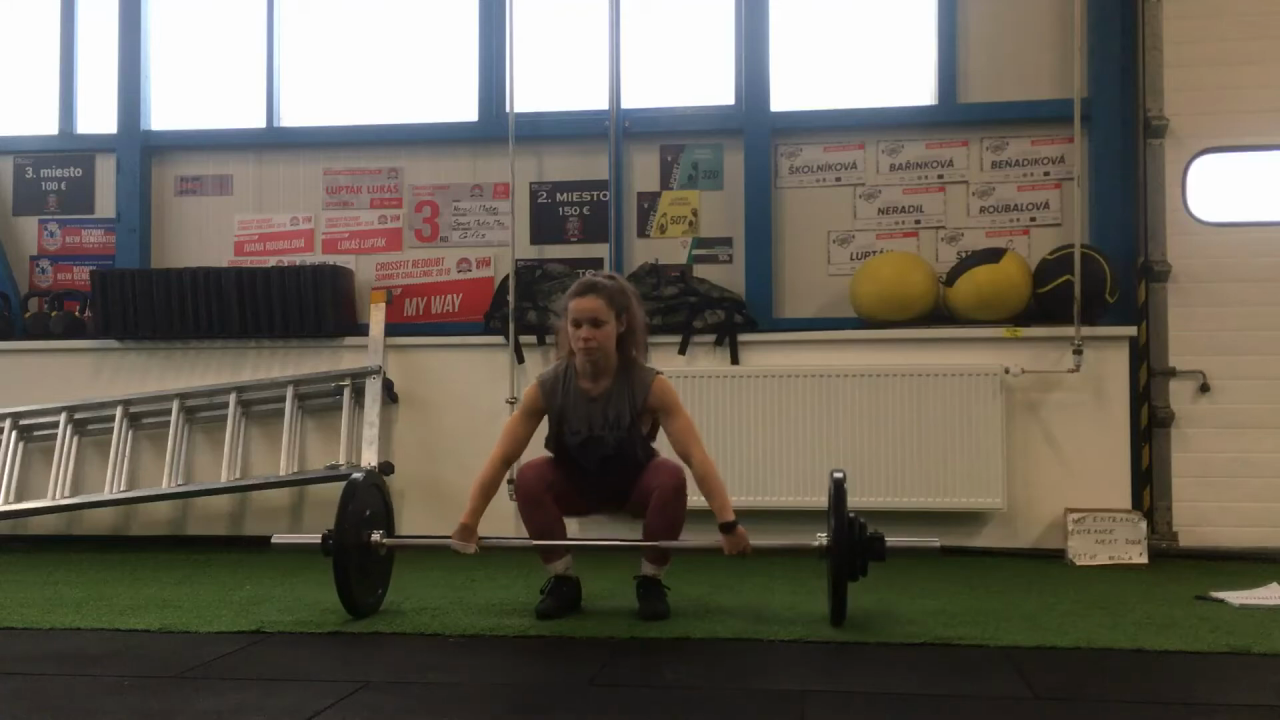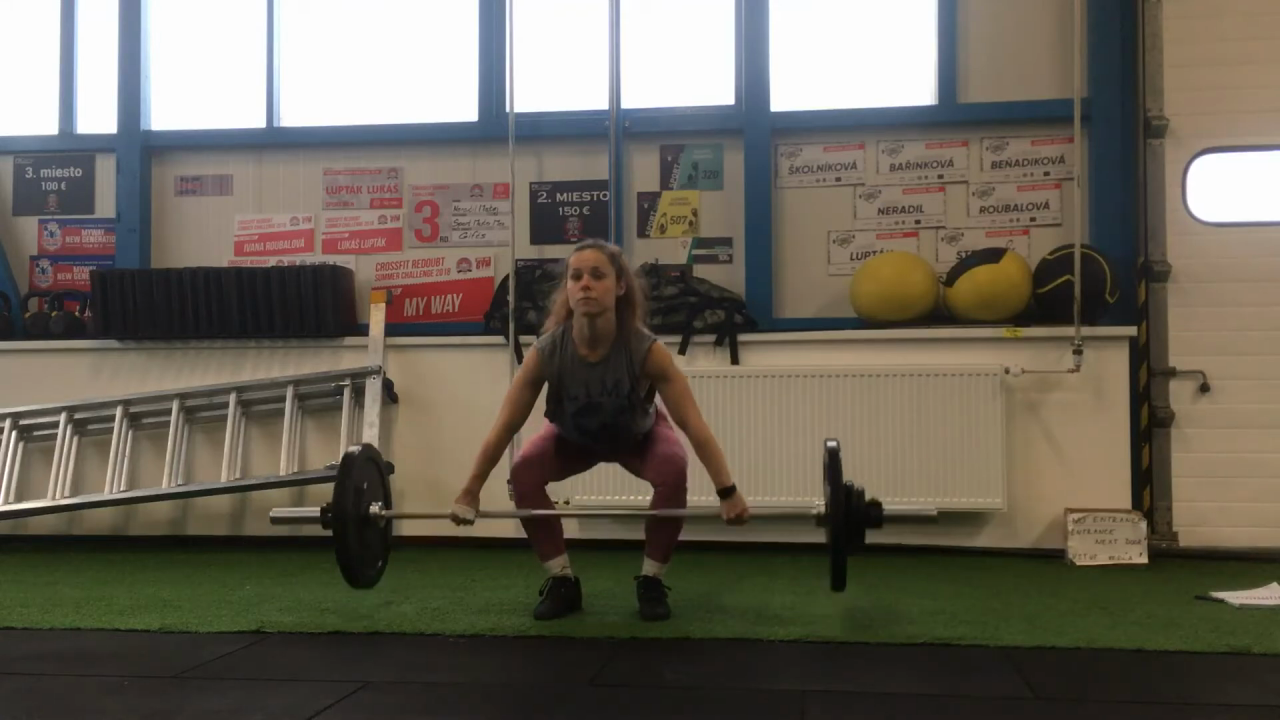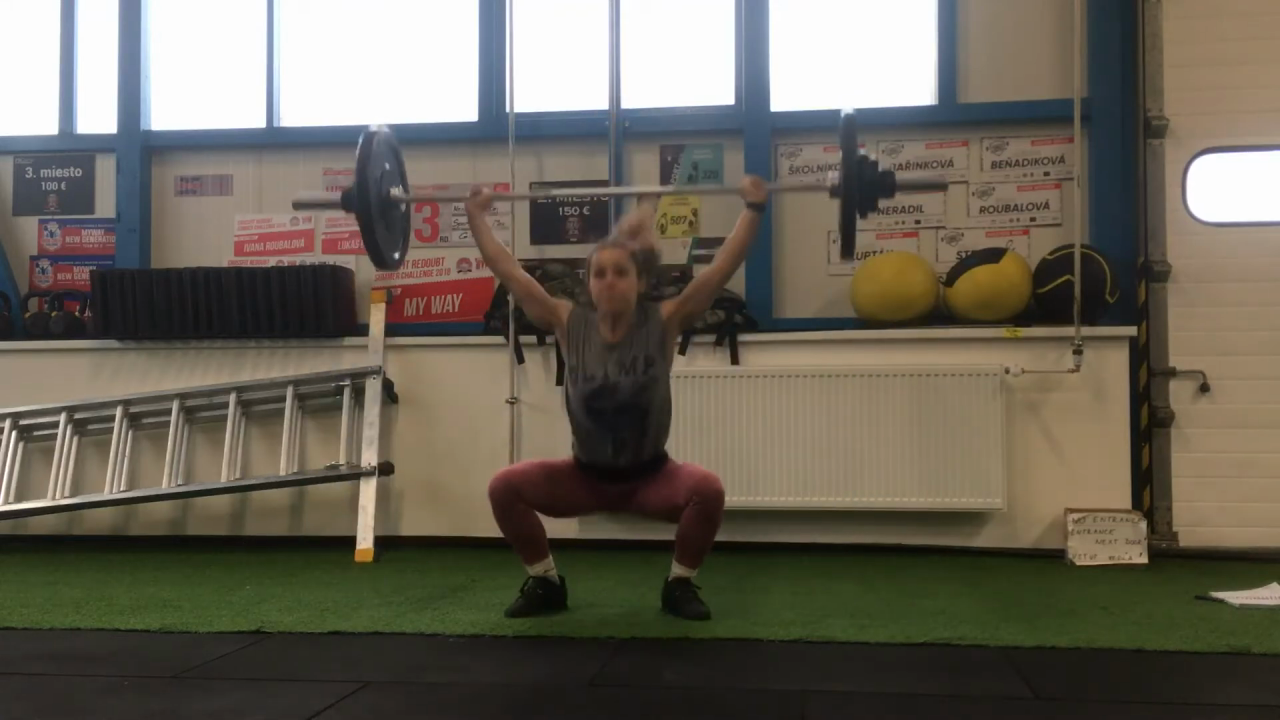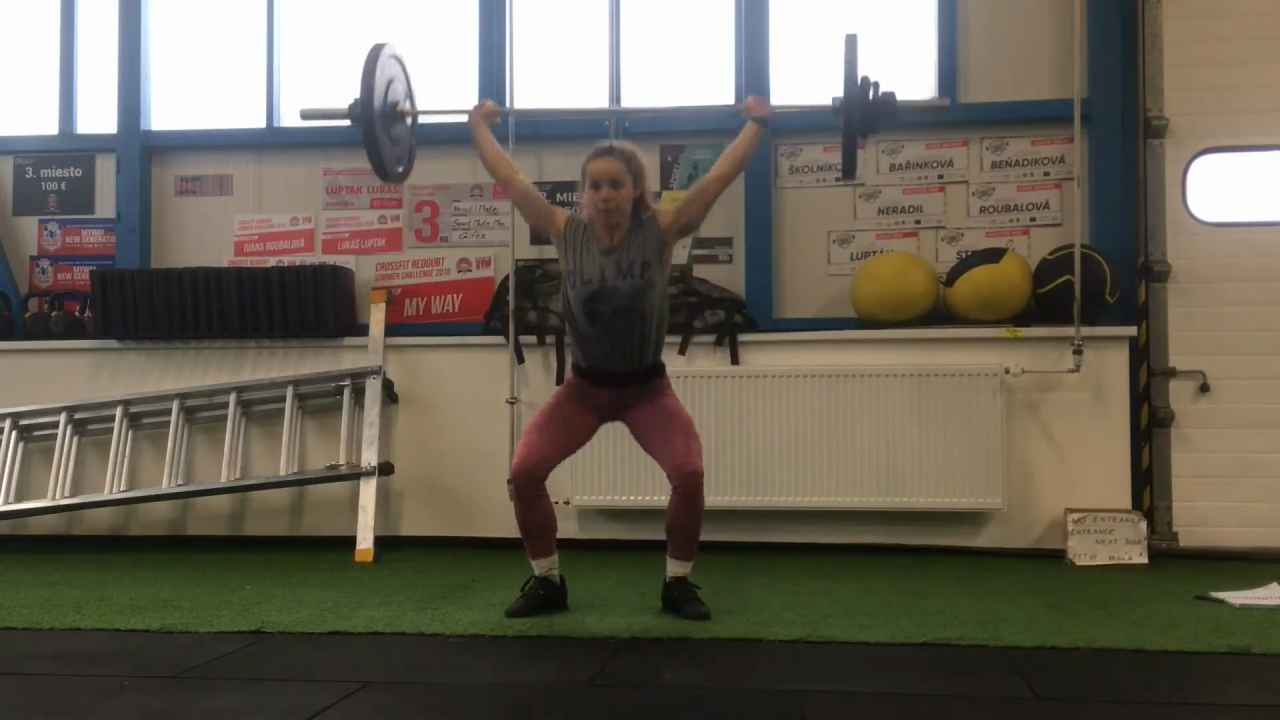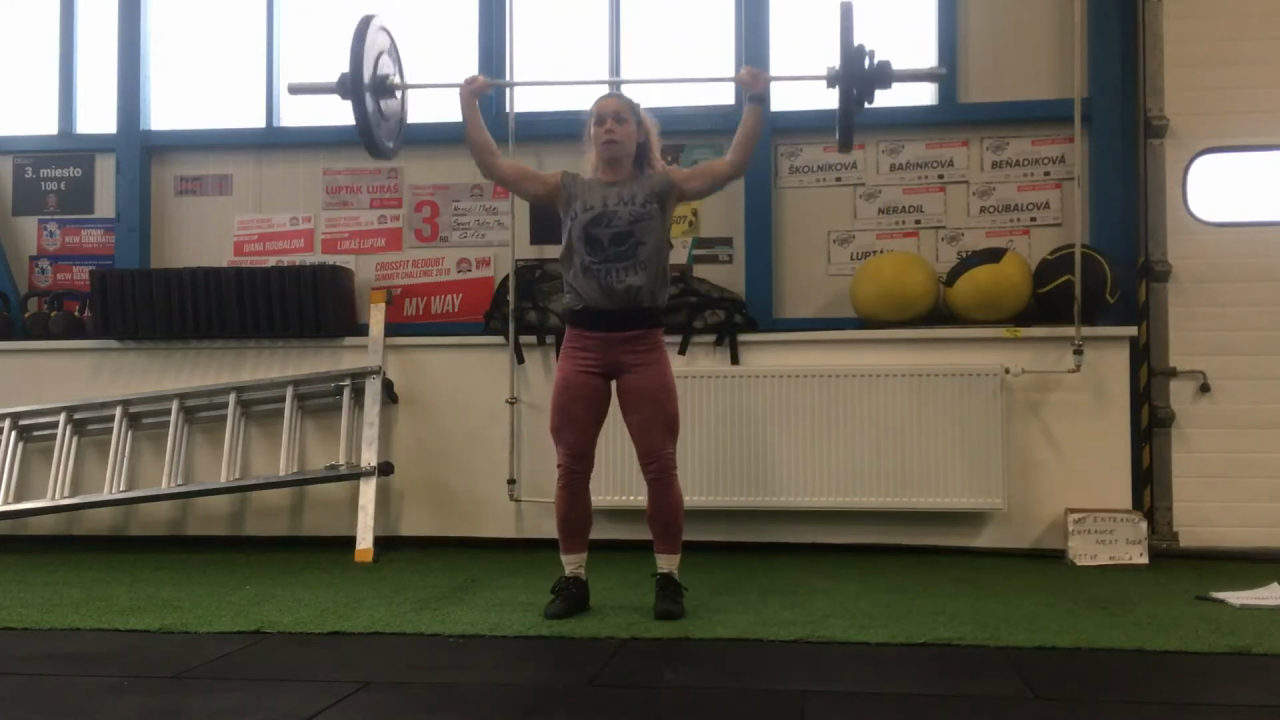
dt=1s
person 1, frame 1
left shoulder: (649, 384)
right shoulder: (547, 386)
left elbow: (695, 456)
right elbow: (502, 458)
left wrist: (728, 524)
right wrist: (469, 523)
left hip: (633, 476)
right hip: (577, 479)
left knee: (670, 480)
right knee: (529, 479)
left ankle: (651, 581)
right ankle: (563, 580)
person 1, frame 2
left shoulder: (646, 350)
right shoulder: (546, 351)
left elbow: (692, 423)
right elbow: (506, 425)
left wrist: (728, 493)
right wrist: (471, 492)
left hip: (637, 435)
right hip: (574, 436)
left knee: (672, 472)
right knee: (524, 473)
left ankle: (651, 582)
right ankle: (562, 581)
person 1, frame 3
left shoulder: (663, 325)
right shoulder: (569, 326)
left elbow: (721, 269)
right elbow: (509, 272)
left wrist: (753, 208)
right wrist: (477, 216)
left hip: (648, 476)
right hip: (586, 476)
left knee: (708, 491)
right knee: (505, 488)
left ankle: (679, 584)
right ankle: (545, 581)
person 1, frame 4
left shoulder: (659, 232)
right shoulder: (565, 233)
left elbow: (719, 177)
right elbow: (509, 178)
left wrist: (756, 124)
right wrist: (480, 127)
left hip: (646, 386)
right hip: (584, 385)
left knee: (688, 473)
right knee: (525, 471)
left ankle: (678, 584)
right ankle: (546, 582)
person 1, frame 5
left shoulder: (661, 184)
right shoulder: (568, 188)
left elbow: (734, 164)
right elbow: (494, 168)
left wrist: (753, 102)
right wrist: (471, 107)
left hip: (642, 340)
right hip: (582, 340)
left knee: (659, 465)
right knee: (572, 466)
left ankle: (668, 579)
right ankle: (572, 580)
